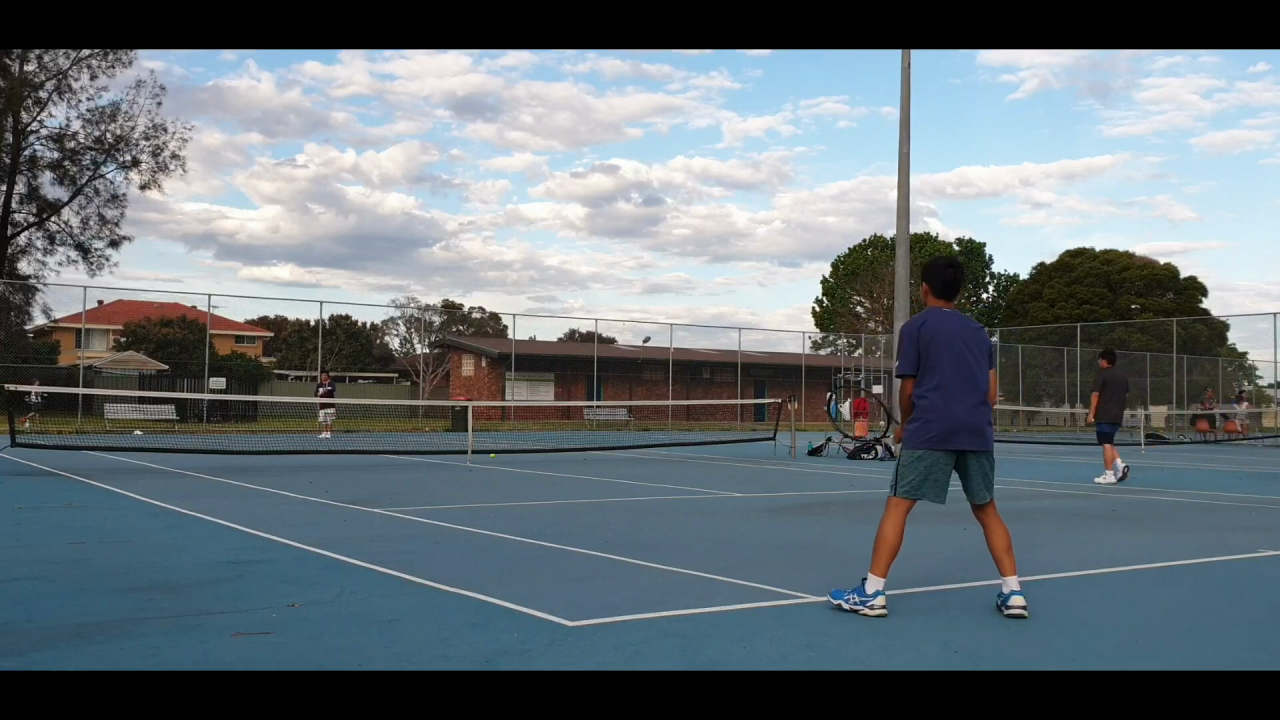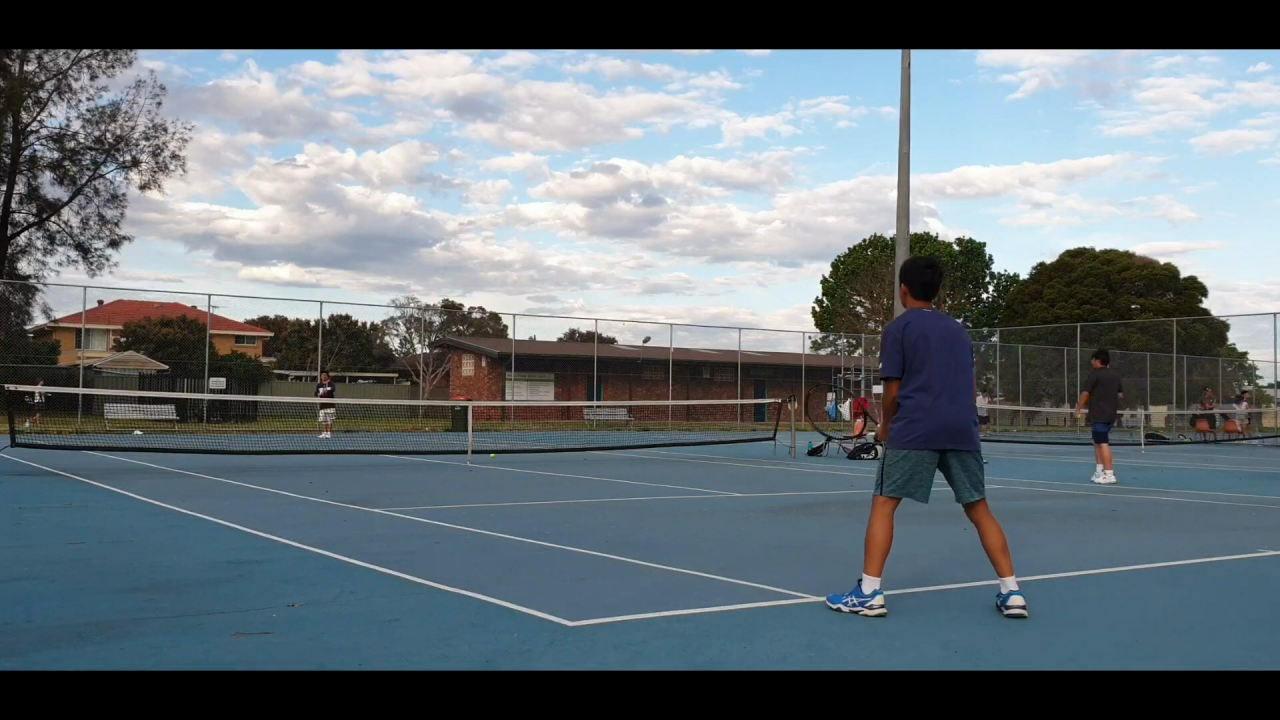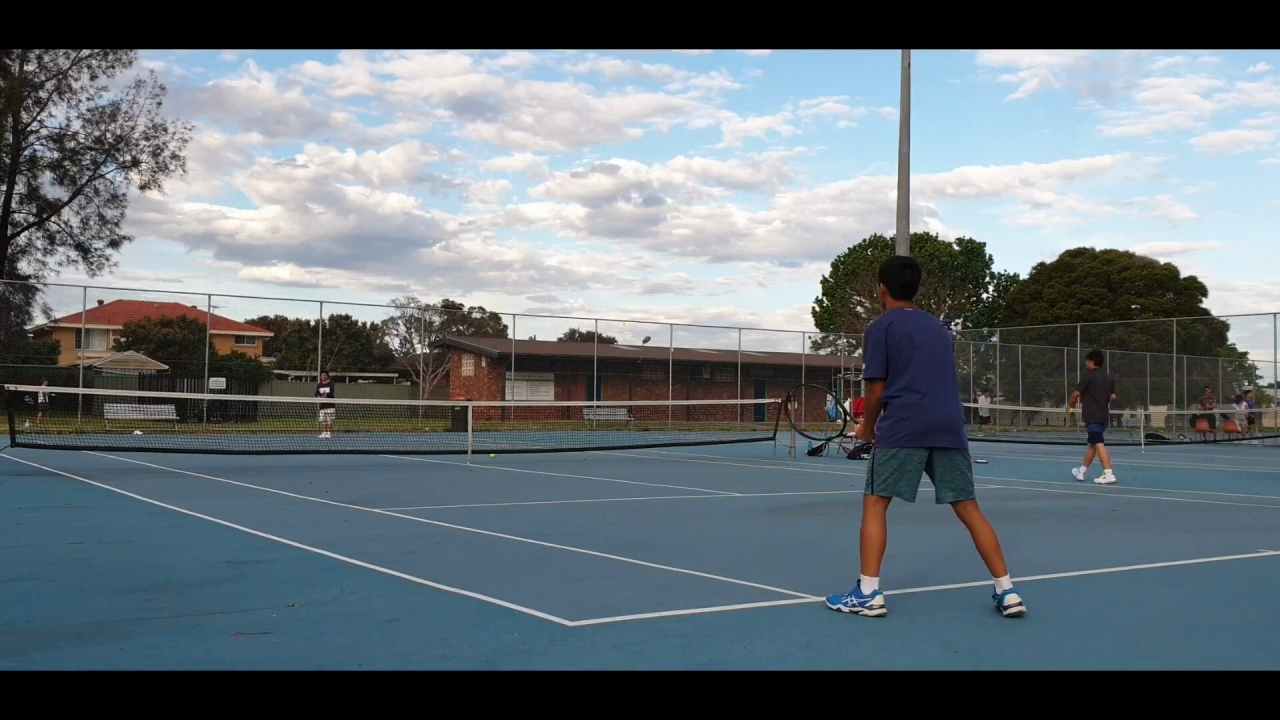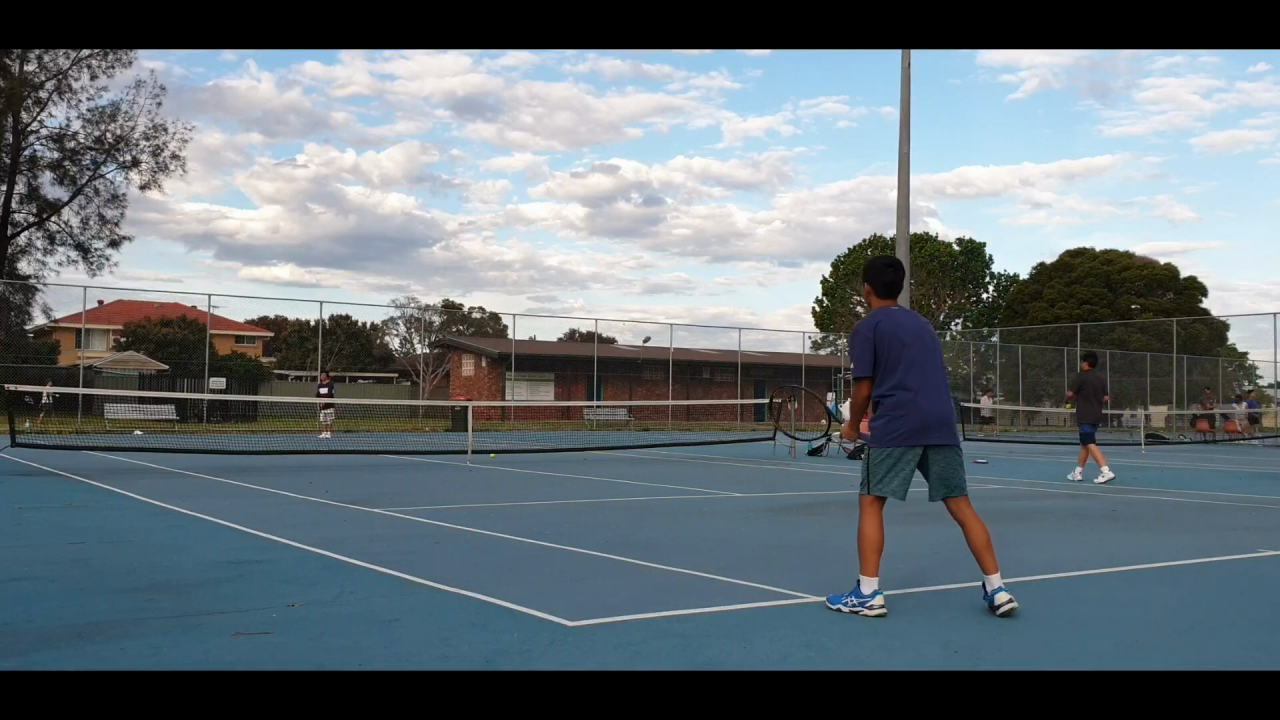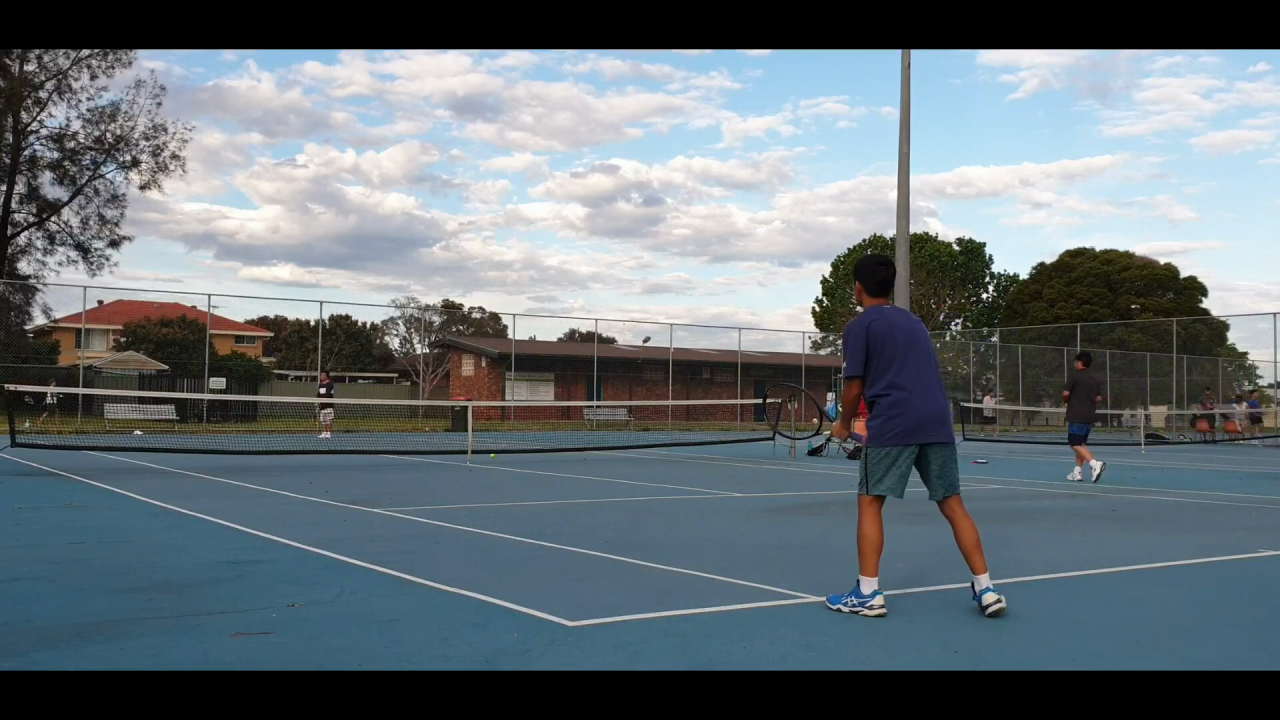
dt=0.1s
person 1, frame 1
left shoulder: (916, 328)
right shoulder: (978, 331)
left elbow: (908, 389)
right elbow: (991, 392)
left wrist: (905, 426)
left hip: (929, 431)
right hip: (977, 432)
left knee: (897, 507)
right knee: (987, 511)
left ankle: (872, 593)
right ankle: (1013, 592)
person 1, frame 2
left shoulder: (897, 328)
right shoulder: (957, 330)
left elbow: (893, 391)
right elbow: (971, 389)
left wrist: (885, 427)
left hip: (914, 430)
right hip: (962, 430)
left knee: (884, 505)
right knee: (979, 510)
left ankle: (870, 593)
right ankle: (1012, 592)
person 1, frame 3
left shoulder: (880, 328)
right shoulder: (939, 327)
left elbow: (876, 390)
left wrist: (867, 426)
left hip: (902, 428)
right hip: (950, 427)
left knee: (874, 503)
right knee: (969, 510)
left ankle: (869, 593)
right ankle: (1006, 591)
person 1, frame 4
left shoulder: (866, 328)
right shoulder: (922, 325)
left elbow: (863, 389)
left wrist: (852, 424)
left hip: (895, 426)
right hip: (942, 425)
left knee: (870, 503)
right knee: (961, 507)
left ankle: (868, 593)
right ankle: (997, 589)
person 1, frame 5
left shoulder: (859, 326)
right shoulder: (914, 322)
left elbow: (855, 387)
left wrist: (844, 423)
left hip: (892, 424)
right hip: (938, 423)
left knee: (870, 503)
right knee: (953, 505)
left ankle: (868, 594)
right ankle: (985, 588)
